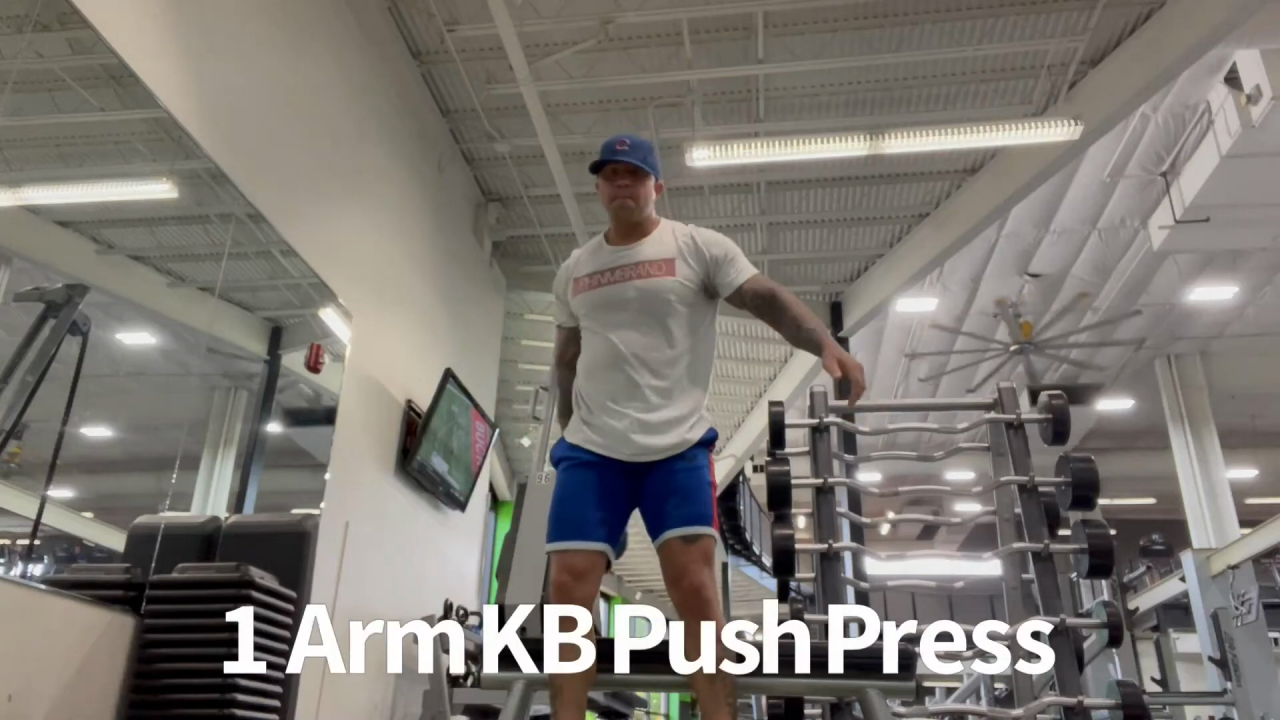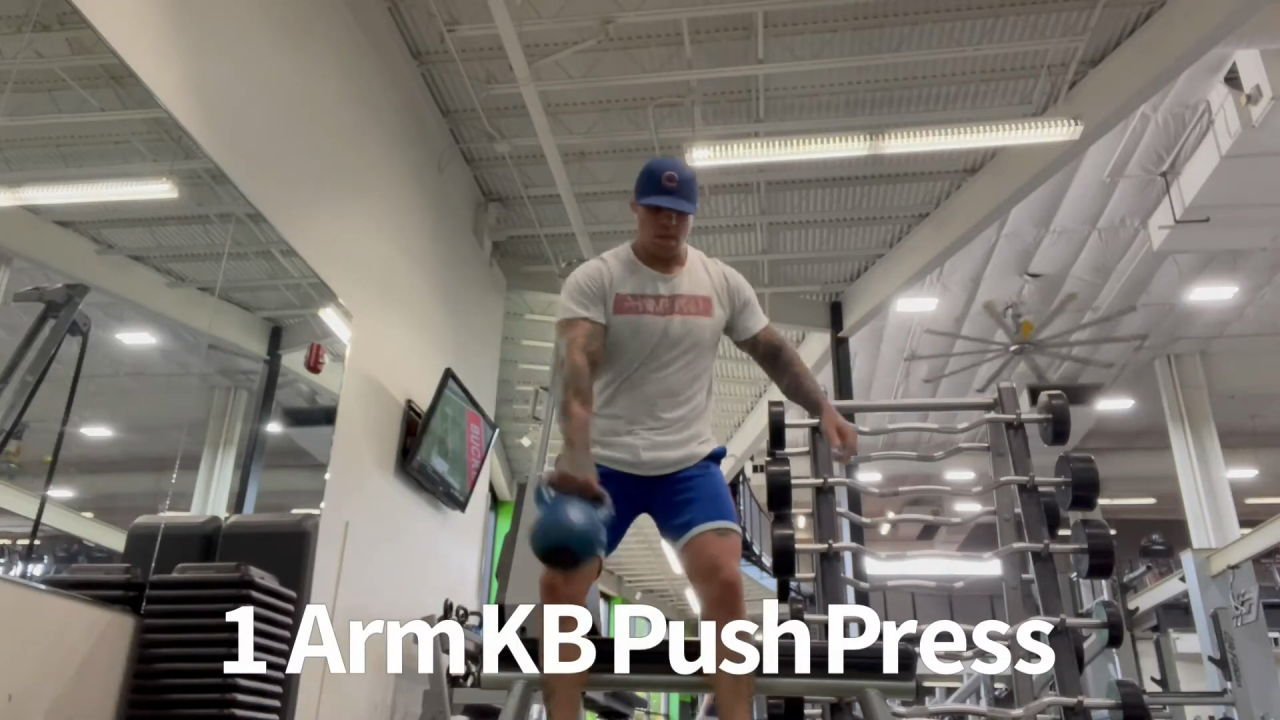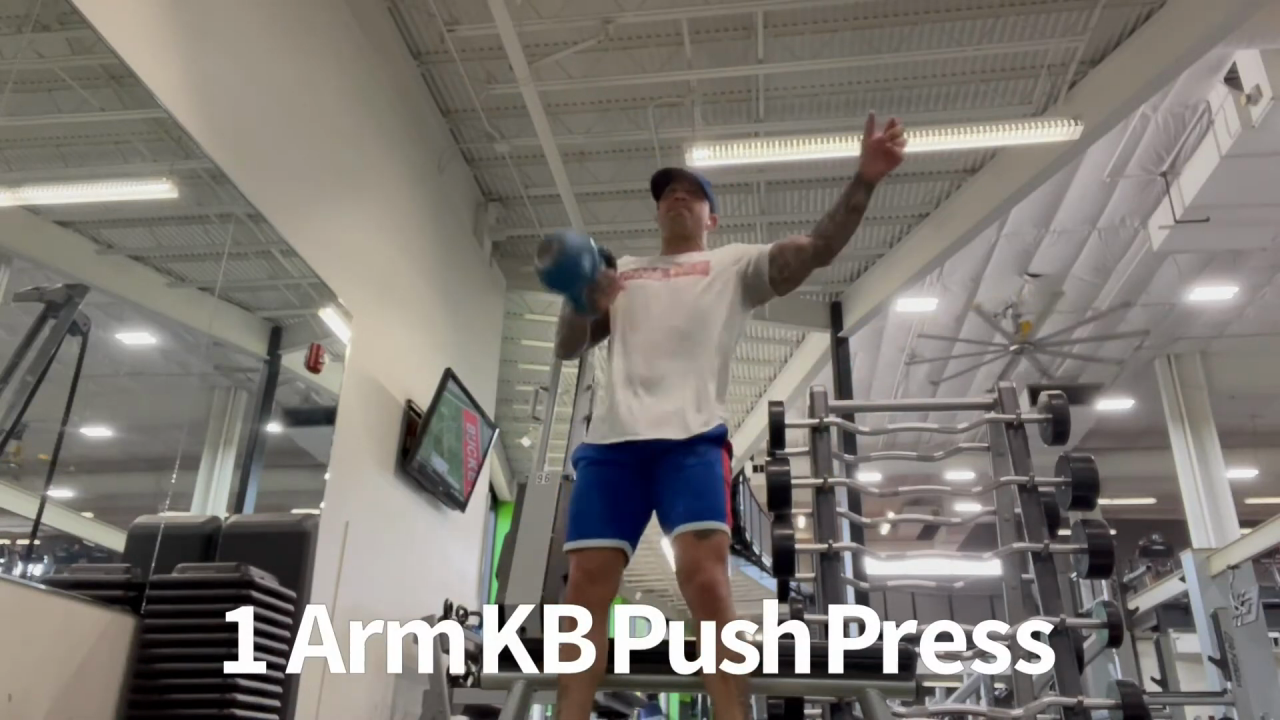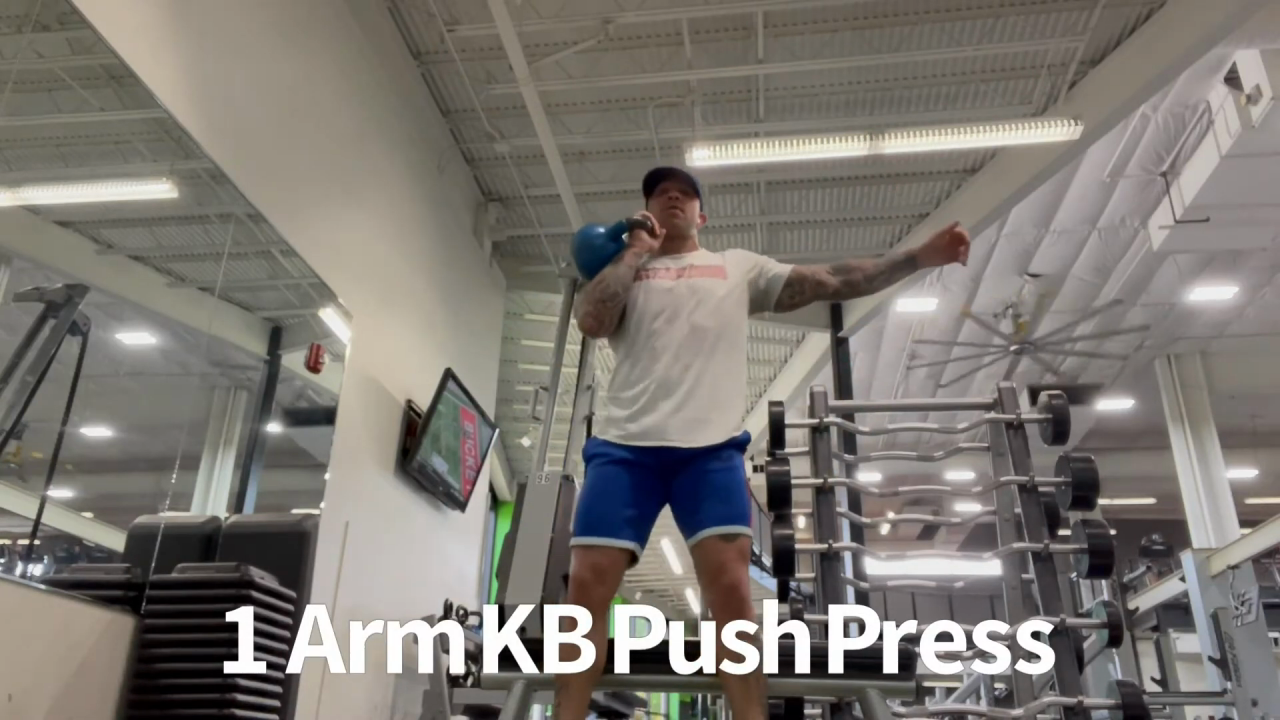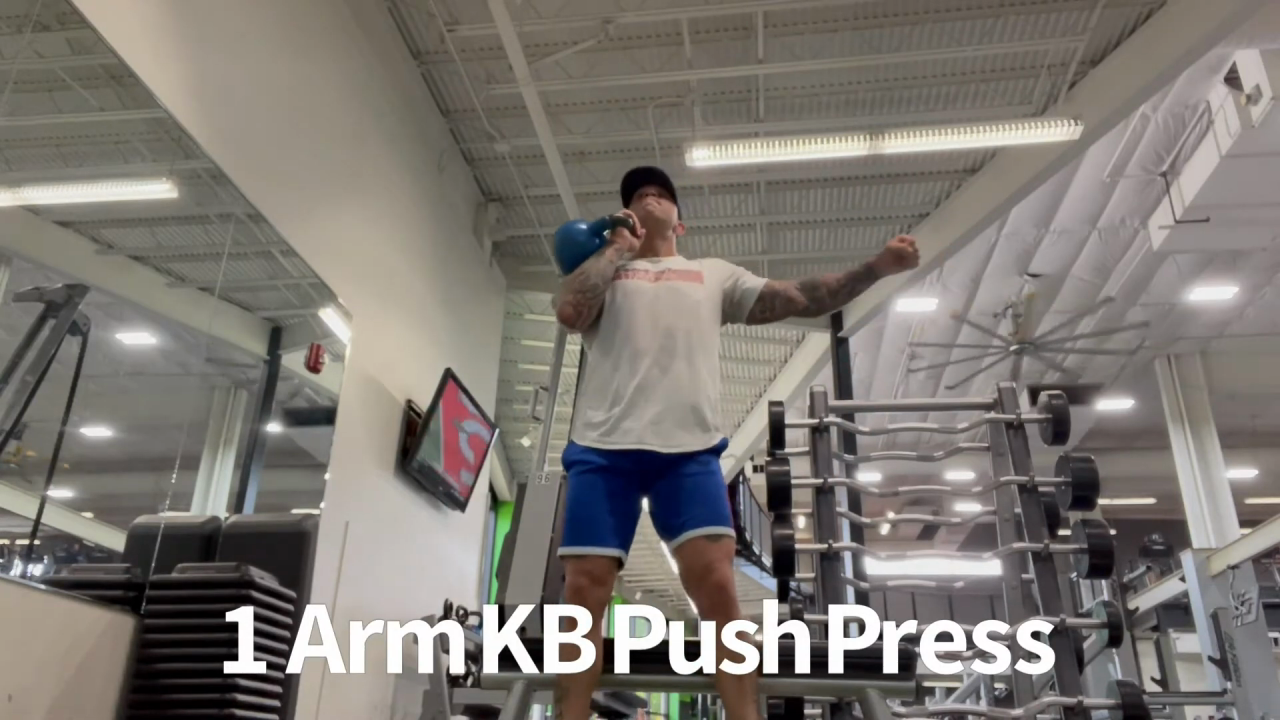
dt=1s
person 1, frame 1
left shoulder: (700, 247)
right shoulder: (573, 271)
left elbow: (770, 301)
left wrist: (827, 344)
right wrist: (575, 434)
left hip: (678, 447)
right hip: (590, 451)
left knee: (695, 588)
right knee: (568, 589)
person 1, frame 2
left shoulder: (723, 282)
right shoulder: (594, 279)
left elbow: (772, 350)
right elbow: (576, 362)
left wrist: (823, 409)
right wrist: (572, 451)
left hip: (688, 461)
right hip: (604, 461)
left knee: (724, 583)
right knee: (559, 586)
person 1, frame 3
left shoulder: (738, 264)
right shoulder: (622, 271)
left elbow: (814, 249)
right elbow: (567, 348)
left wrist: (866, 178)
right wrist: (583, 299)
left hip: (692, 439)
right hip: (612, 443)
left knee: (705, 583)
right knee: (587, 589)
person 1, frame 4
left shoulder: (739, 266)
right shoulder: (622, 270)
left elbow: (831, 282)
right elbow: (589, 321)
left wrist: (920, 256)
right wrist: (635, 250)
left hip: (710, 445)
right hip: (624, 444)
left knee: (730, 588)
right knee: (588, 588)
person 1, frame 5
left shoulder: (713, 274)
right shoulder: (603, 272)
left elbow: (800, 298)
right elbow: (569, 311)
left wrist: (880, 265)
right wrist: (617, 246)
left hip: (688, 450)
right hip: (603, 448)
left knee: (718, 587)
right knee: (584, 592)
